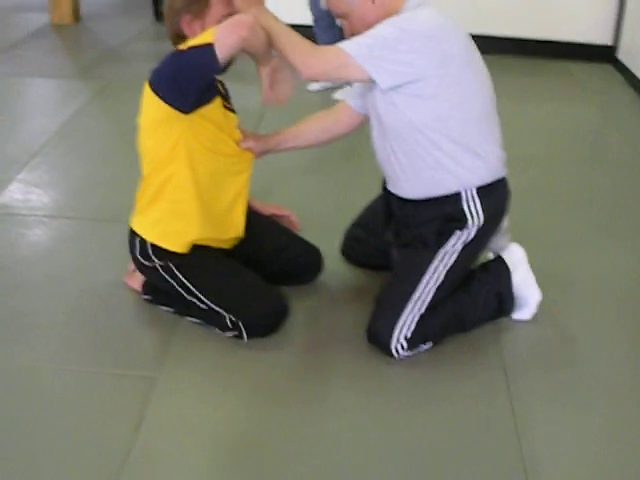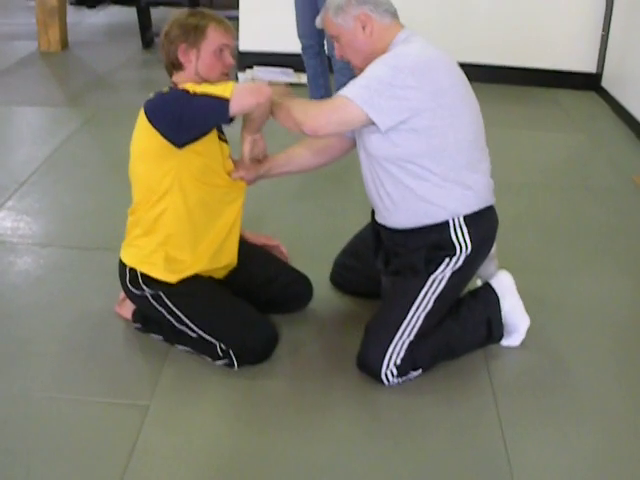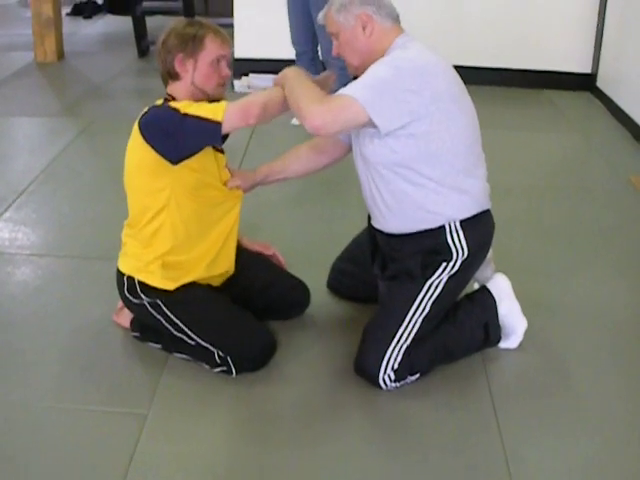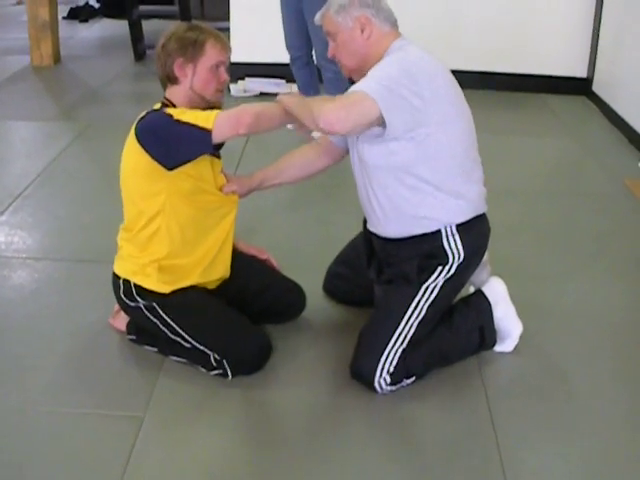
dt=0.7s
person 1, frame 1
left shoulder: (416, 32)
right shoulder: (396, 43)
left elbow: (313, 65)
right elbow: (342, 116)
right wrist: (268, 143)
left hip: (459, 206)
right hip: (413, 194)
left knee: (393, 337)
right knee: (358, 249)
left ankle: (502, 282)
right ankle: (458, 253)
person 1, frame 2
left shoulder: (408, 67)
right shoulder: (392, 67)
left elbow: (317, 122)
right elbow: (333, 141)
left wrist: (275, 101)
right wrist: (260, 169)
left hip: (449, 233)
right hip: (403, 222)
left knee: (382, 363)
right knee: (346, 276)
left ankle: (493, 308)
right ankle: (444, 281)
person 1, frame 3
left shoulder: (406, 69)
right shoulder: (387, 73)
left elbow: (320, 119)
right elbow: (328, 145)
left wrist: (291, 77)
right wrist: (255, 177)
left hip: (445, 238)
right hip: (399, 227)
left knee: (380, 368)
right knee: (344, 281)
left ankle: (489, 311)
right ankle: (449, 284)
person 1, frame 4
left shoulder: (405, 70)
right shoulder: (379, 78)
left elbow: (334, 119)
right elbow: (325, 148)
left wrist: (294, 102)
right wrist: (252, 182)
left hip: (441, 241)
right hip: (394, 231)
left knee: (374, 371)
right knee: (339, 285)
left ankle: (484, 312)
right ankle: (441, 289)
person 2, frame 1
left shoulder: (212, 87)
right shoulder: (173, 77)
right elbow: (242, 28)
left wrist: (252, 207)
right wrist: (268, 62)
left hip: (220, 225)
right hip: (169, 241)
left knee: (306, 263)
right knee: (264, 316)
right ankle: (152, 281)
person 2, frame 2
left shoulder: (202, 115)
right shoulder: (167, 108)
right elbow: (258, 95)
left wrist: (244, 237)
right wrist: (253, 130)
left hip: (210, 253)
right hip: (160, 269)
left knee: (296, 291)
right knee: (255, 343)
left ankle: (204, 297)
right ankle: (143, 309)
person 2, frame 3
left shoulder: (202, 122)
right shoulder: (162, 122)
right elbow: (250, 112)
left wrist: (241, 244)
left hip: (209, 262)
right hip: (158, 278)
left knee: (293, 298)
right knee: (254, 349)
left ankle: (208, 305)
right ankle: (142, 318)
person 2, frame 4
left shoulder: (197, 127)
right shoulder: (158, 128)
right elbow: (244, 120)
left wrist: (236, 246)
left hip: (204, 264)
right hip: (153, 281)
left knee: (289, 300)
right knee: (248, 354)
left ankle: (200, 308)
right ankle: (137, 322)
